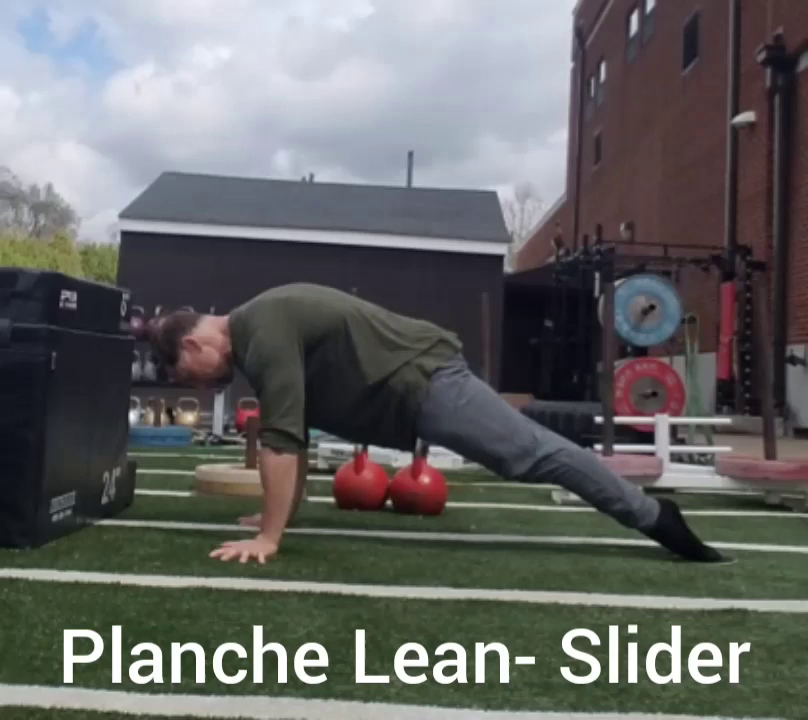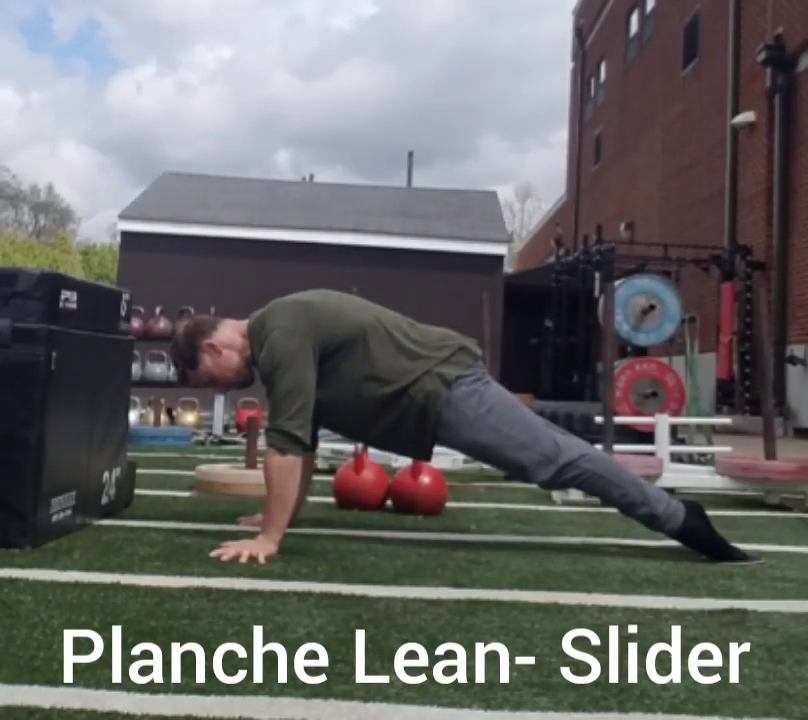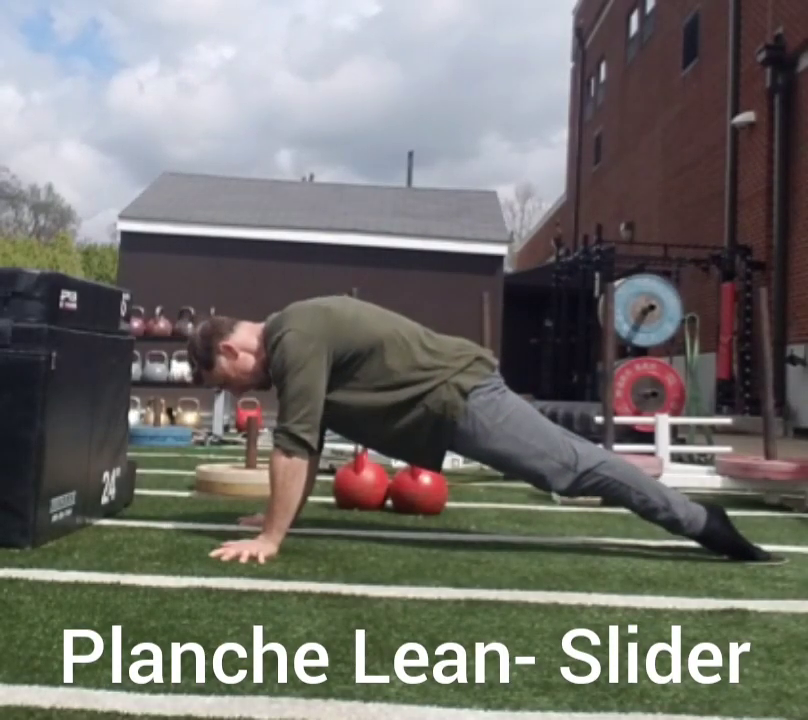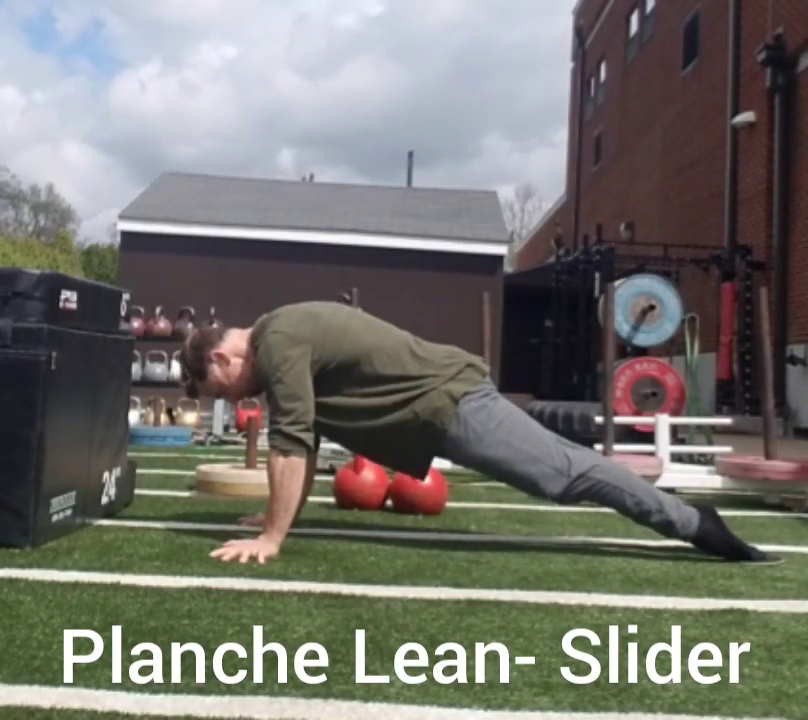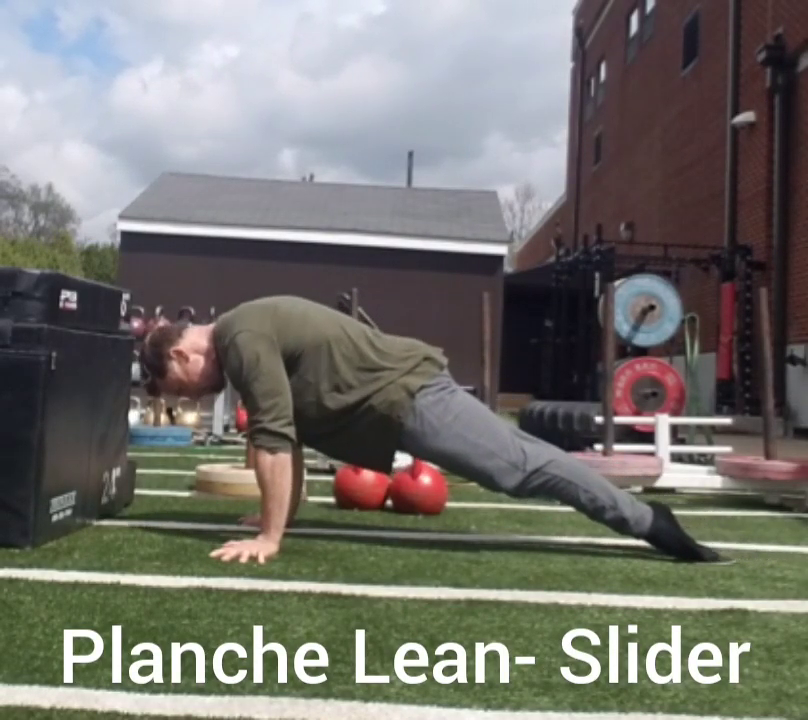
dt=1s
person 1, frame 1
left shoulder: (263, 335)
right shoulder: (260, 328)
left elbow: (280, 440)
right elbow: (293, 433)
left wrist: (267, 537)
right wrist: (278, 513)
left hip: (424, 380)
right hip: (418, 381)
left knee: (537, 455)
right knee: (534, 454)
left ankle: (655, 519)
right ankle: (652, 517)
person 1, frame 2
left shoulder: (280, 337)
right shoulder: (279, 332)
left elbow: (286, 442)
right elbow: (304, 437)
left wrist: (268, 537)
right wrist: (282, 514)
left hip: (444, 387)
right hip: (437, 386)
left knee: (559, 461)
right knee: (558, 458)
left ankle: (681, 520)
right ankle: (680, 521)
person 1, frame 3
left shoulder: (294, 341)
right shoulder: (289, 336)
left elbow: (294, 444)
right elbow: (309, 442)
left wrist: (270, 537)
right wrist: (282, 512)
left hip: (459, 395)
right hip: (451, 393)
left knee: (576, 468)
right knee: (574, 464)
left ankle: (703, 524)
right ankle: (701, 523)
person 1, frame 4
left shoulder: (276, 347)
right shoulder: (285, 335)
left elbow: (290, 444)
right elbow: (305, 439)
left wrist: (270, 538)
right wrist: (282, 513)
left hip: (448, 403)
right hip: (446, 395)
left knee: (566, 474)
right knee: (565, 466)
left ankle: (694, 524)
right ankle: (692, 523)
person 1, frame 5
left shoulder: (241, 341)
right shoulder: (248, 330)
left elbow: (272, 439)
right elbow: (292, 429)
left wrist: (269, 536)
right wrist: (281, 510)
left hip: (407, 397)
right hip: (406, 388)
left knee: (523, 467)
right knee: (521, 459)
left ankle: (648, 522)
right ankle: (646, 522)
